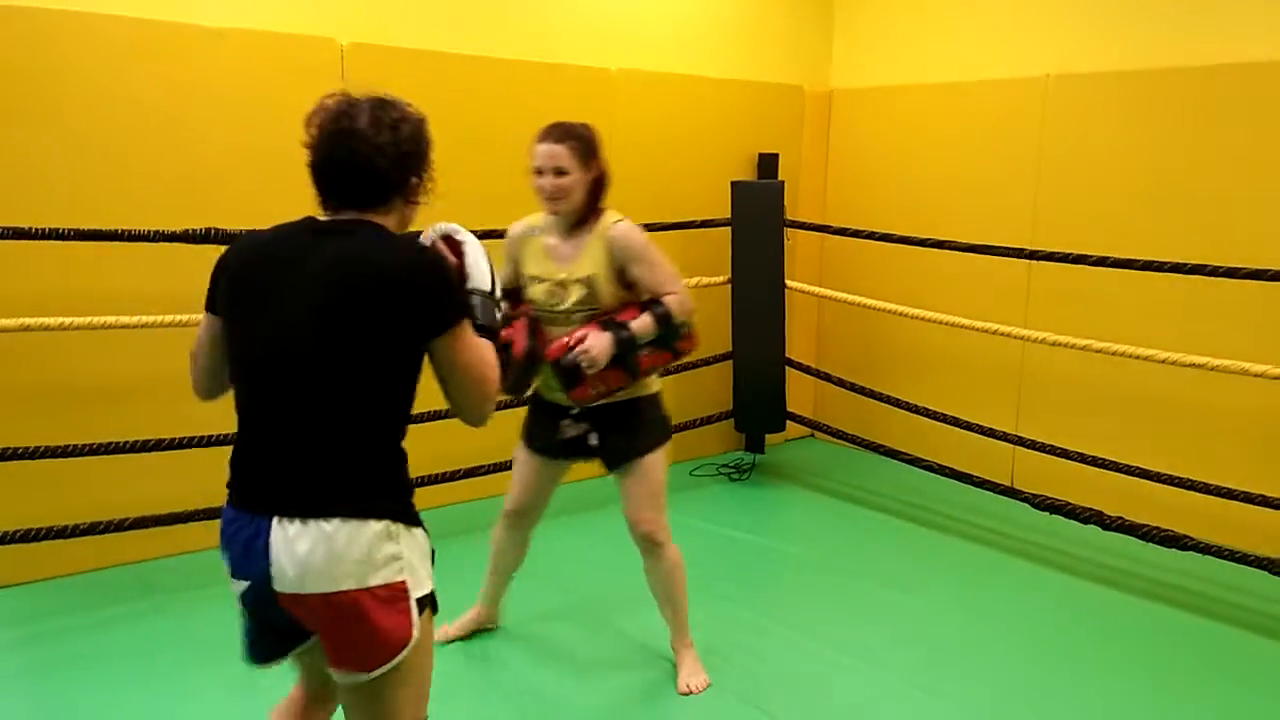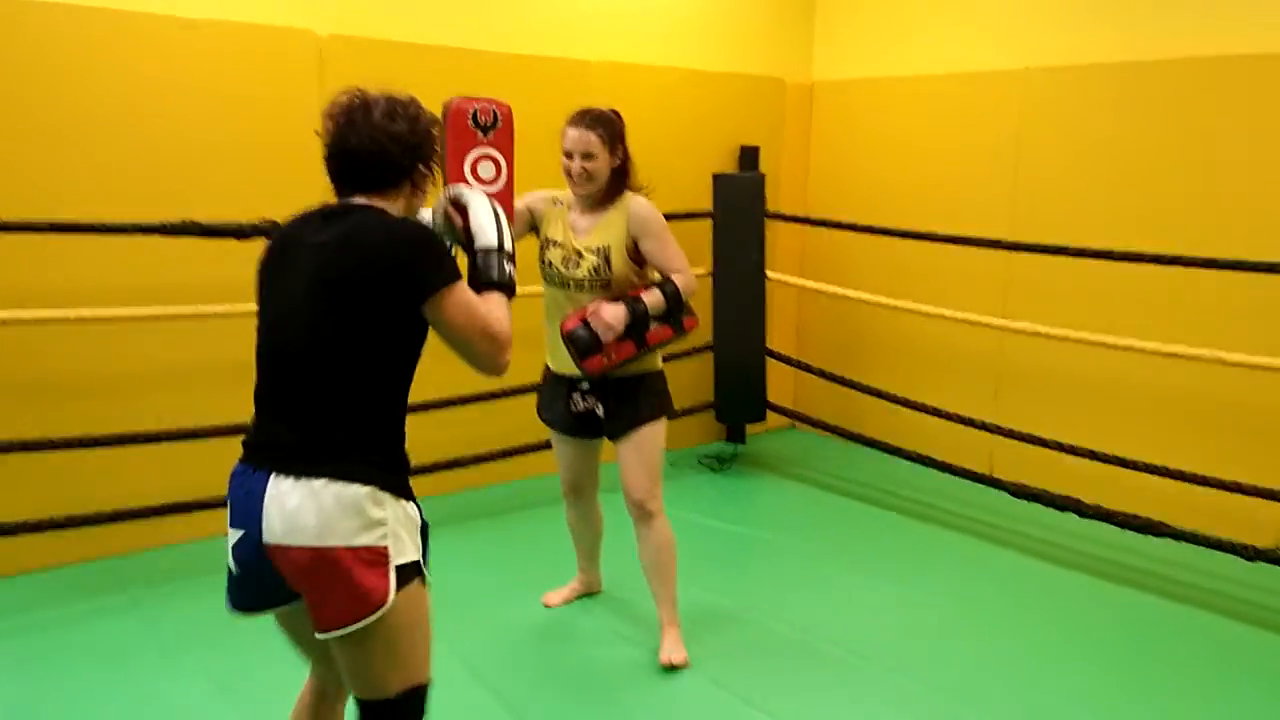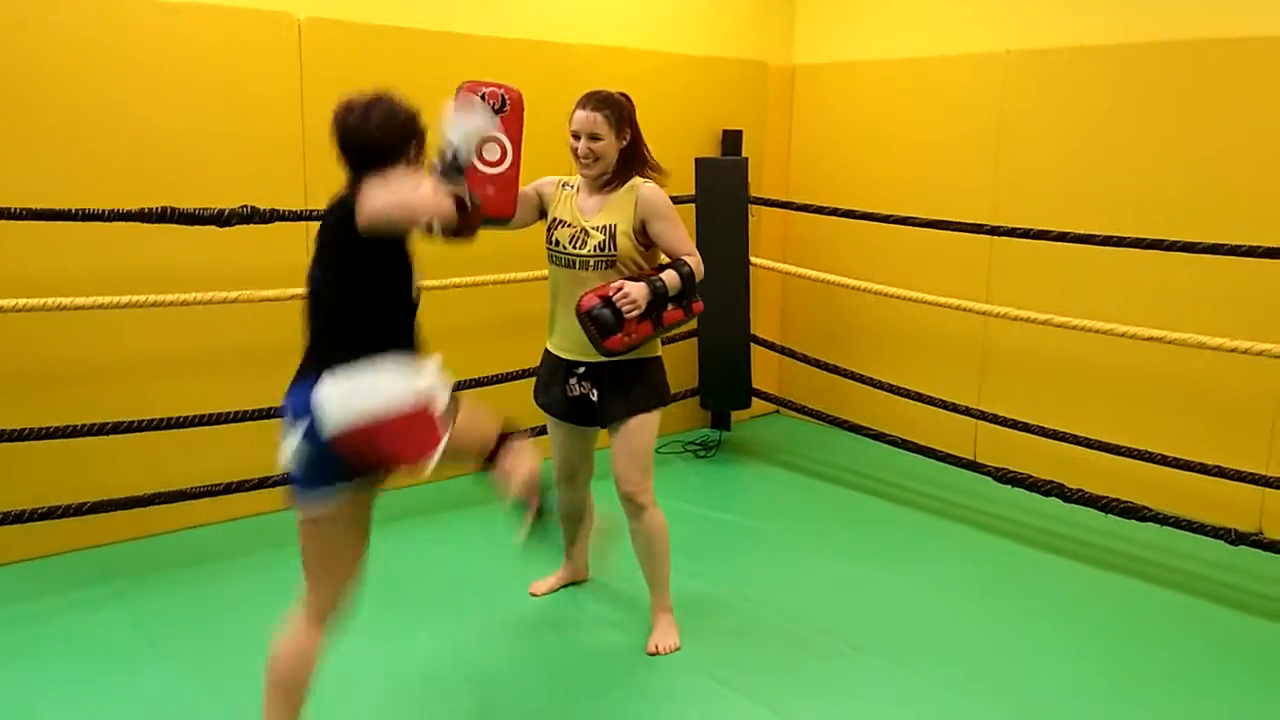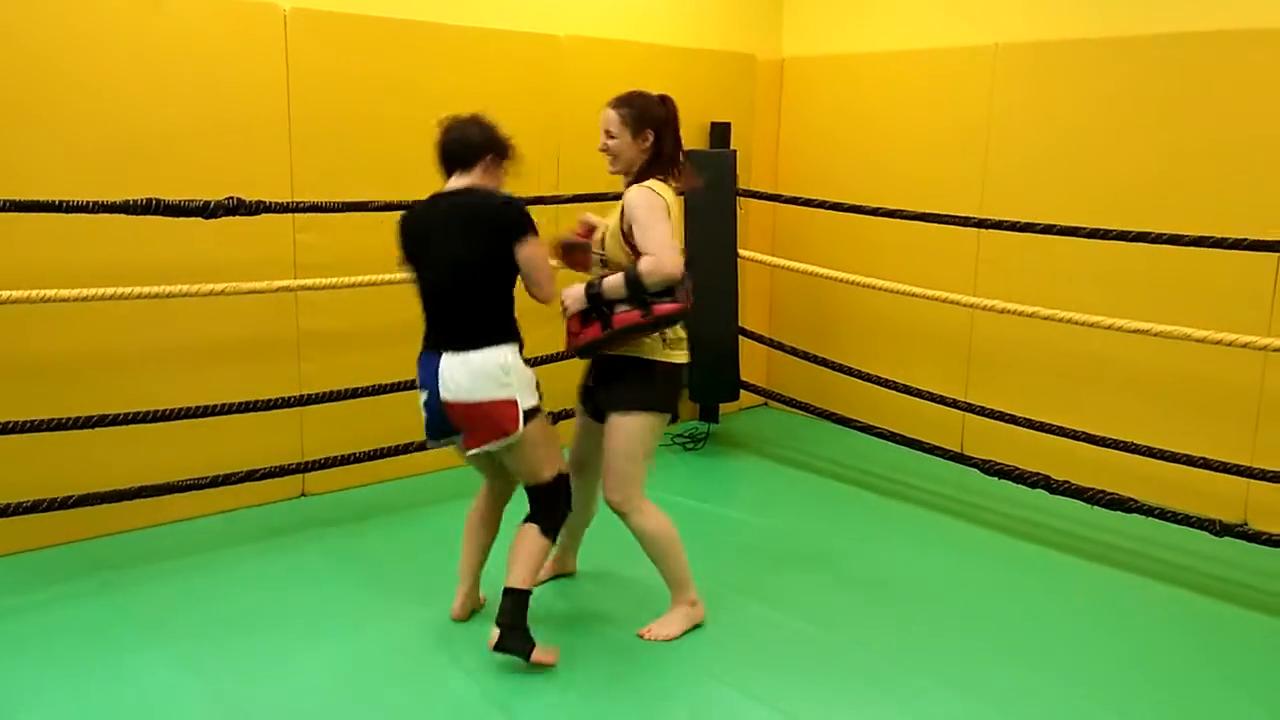
dt=0.5s
person 1, frame 1
left shoulder: (245, 258)
right shoulder: (417, 270)
left elbow: (205, 382)
right elbow: (477, 404)
right wrist: (478, 297)
left hip: (250, 536)
right hip: (358, 545)
person 1, frame 2
left shoulder: (288, 241)
right shoulder: (410, 246)
right elbow: (492, 353)
right wrist: (492, 254)
left hip: (257, 500)
right hip: (349, 508)
person 1, frame 3
left shoulder: (348, 224)
right shoulder: (360, 204)
right elbow: (412, 201)
left wrist: (452, 207)
right wrist: (451, 173)
left hip: (315, 409)
right hip: (380, 392)
left knee: (319, 609)
right knee: (504, 443)
person 1, frame 4
left shoulder: (415, 219)
right shoulder: (498, 208)
right elbow: (546, 292)
right wrist: (537, 249)
left hip: (442, 370)
right hip: (490, 368)
left knee: (498, 480)
right knee: (551, 496)
left ankle: (465, 593)
right ankle: (511, 628)
person 2, frame 1
left shoulder: (619, 235)
right shoulder: (523, 236)
left elbow: (680, 301)
left wrist: (616, 339)
left hip: (625, 405)
right hip: (555, 401)
left knee: (649, 531)
right knee: (518, 511)
left ankle: (684, 647)
right ankle: (484, 610)
person 2, frame 2
left shoulder: (635, 213)
right shoulder: (543, 206)
left elbow: (684, 280)
left wrist: (629, 310)
left hip: (631, 378)
right hip: (566, 377)
left knee: (642, 500)
right knee: (575, 489)
left ankle: (669, 625)
right ankle: (588, 575)
person 2, frame 3
left shoulder: (643, 195)
right shoulder: (552, 191)
left elbow: (693, 264)
left wrist: (650, 287)
left hip: (629, 366)
right hip: (565, 361)
left knee: (634, 491)
right knee: (567, 477)
left ankle: (662, 611)
right ankle: (573, 564)
person 2, frame 4
left shoulder: (643, 196)
right shoulder: (654, 191)
left elbow: (667, 267)
left wrist: (593, 290)
right wrist: (603, 239)
left hip: (646, 363)
right hip: (624, 357)
left knee: (622, 494)
right knee: (582, 466)
left ankle: (687, 601)
right ankle: (563, 556)
